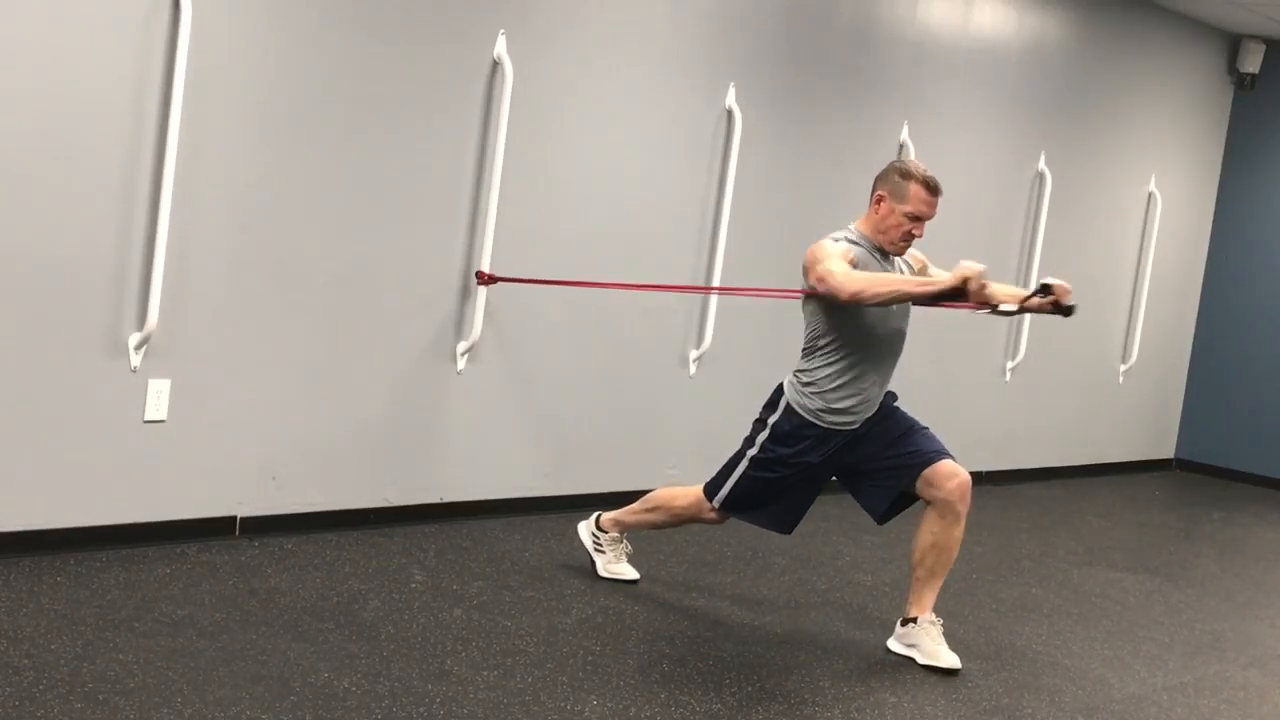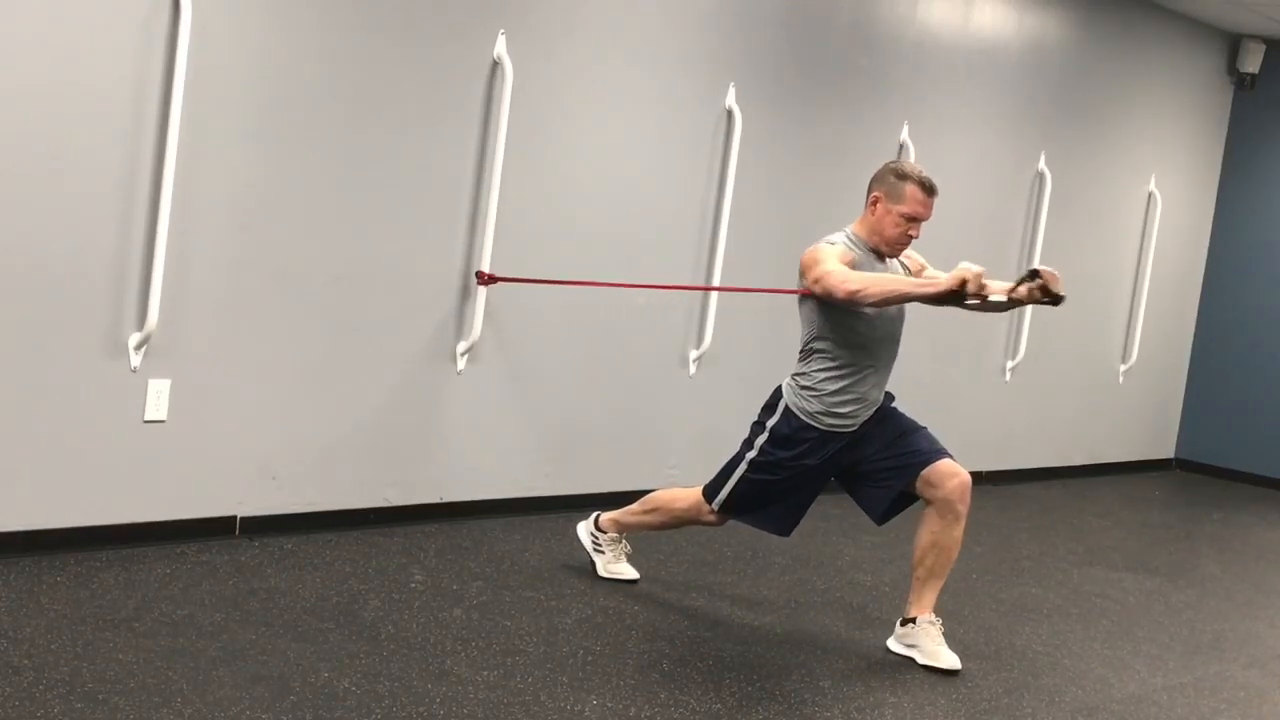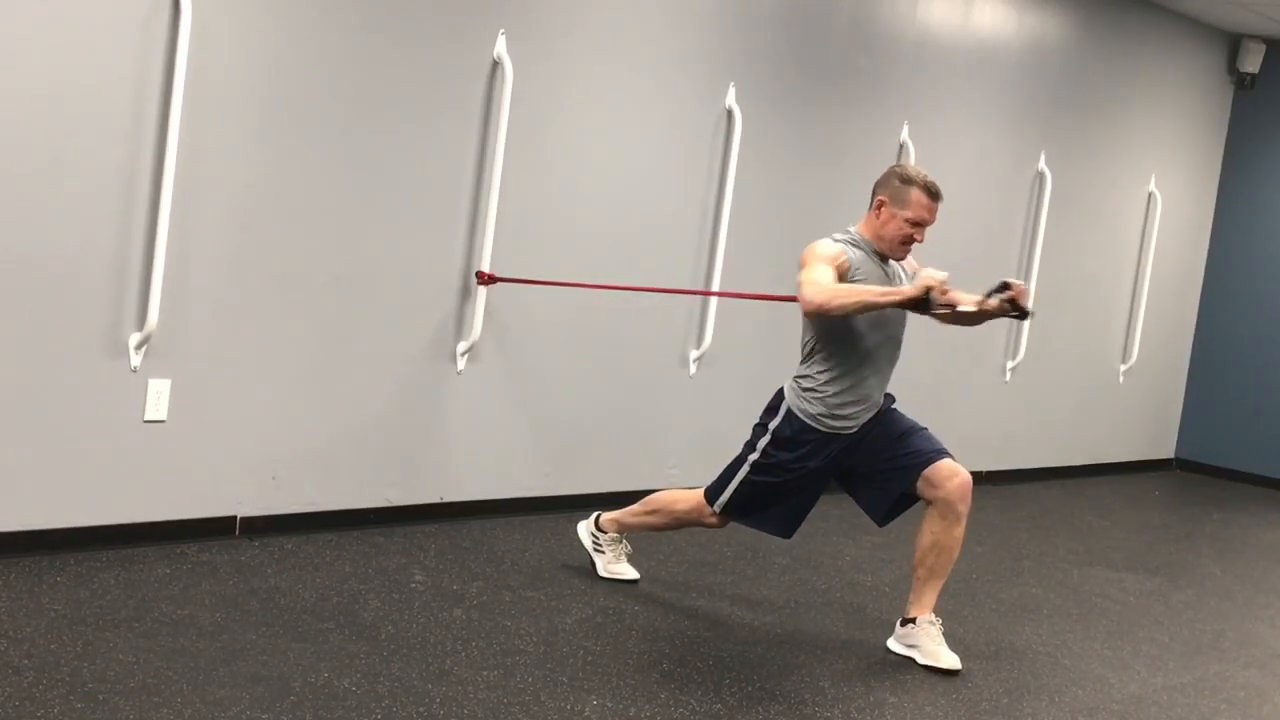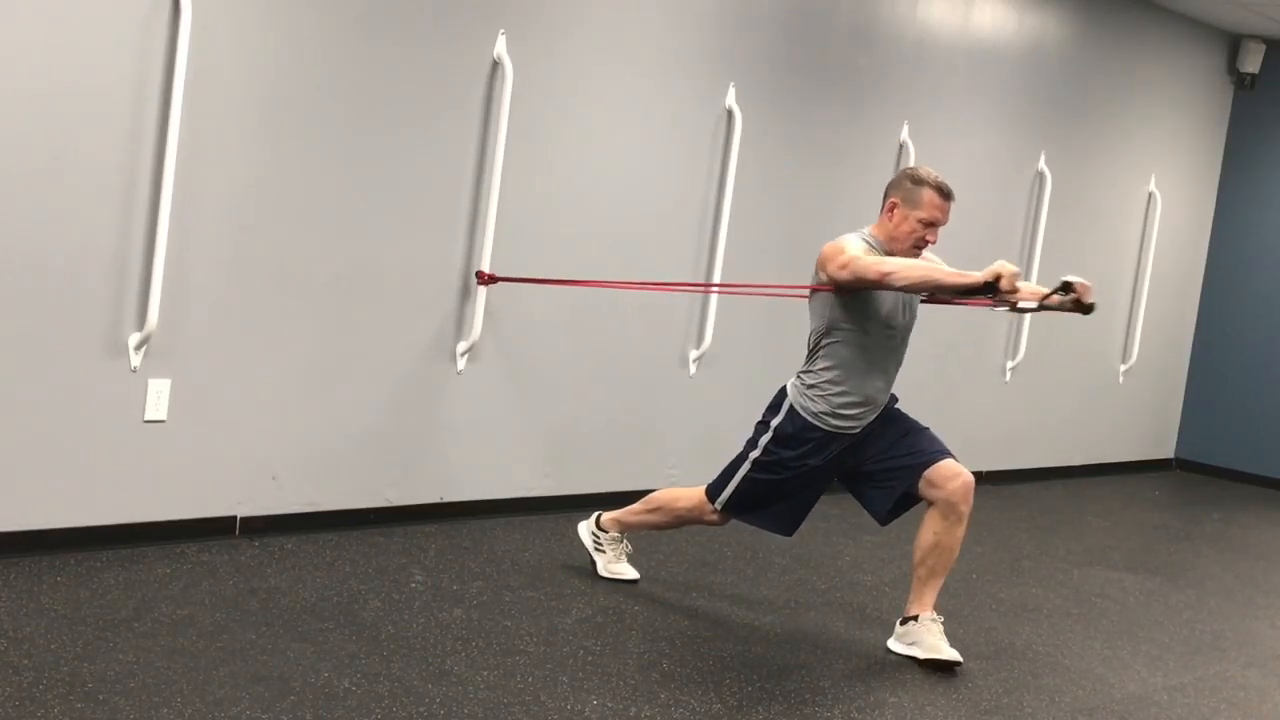
dt=0.7s
person 1, frame 1
left shoulder: (905, 259)
right shoulder: (830, 253)
left elbow: (968, 288)
right elbow: (854, 289)
left wrist: (1029, 297)
right wrist: (946, 281)
left hip: (870, 418)
right hip: (805, 420)
left knee: (952, 486)
right knee: (712, 507)
left ankle: (915, 625)
right ankle: (606, 527)
person 1, frame 2
left shoulder: (901, 261)
right shoulder: (826, 255)
left elbow: (960, 288)
right elbow: (852, 289)
left wrist: (1021, 292)
right wrist: (944, 283)
left hip: (869, 418)
right hip: (804, 422)
left knee: (952, 486)
right knee: (711, 509)
left ankle: (916, 625)
right ankle: (605, 527)
person 1, frame 3
left shoulder: (899, 264)
right shoulder: (827, 253)
left elbow: (947, 306)
right elbow: (817, 300)
left wrist: (992, 304)
right wrist: (906, 293)
left hip: (870, 419)
right hip: (806, 423)
left knee: (952, 486)
right knee: (714, 510)
left ankle: (917, 624)
right ankle: (605, 527)
person 1, frame 4
left shoulder: (915, 260)
right shoulder: (843, 253)
left elbow: (982, 287)
right elbow: (885, 274)
left wrist: (1053, 295)
right wrist: (978, 278)
left hip: (872, 421)
right hip: (808, 421)
left knee: (955, 487)
right knee: (714, 508)
left ankle: (916, 624)
right ankle: (607, 526)
